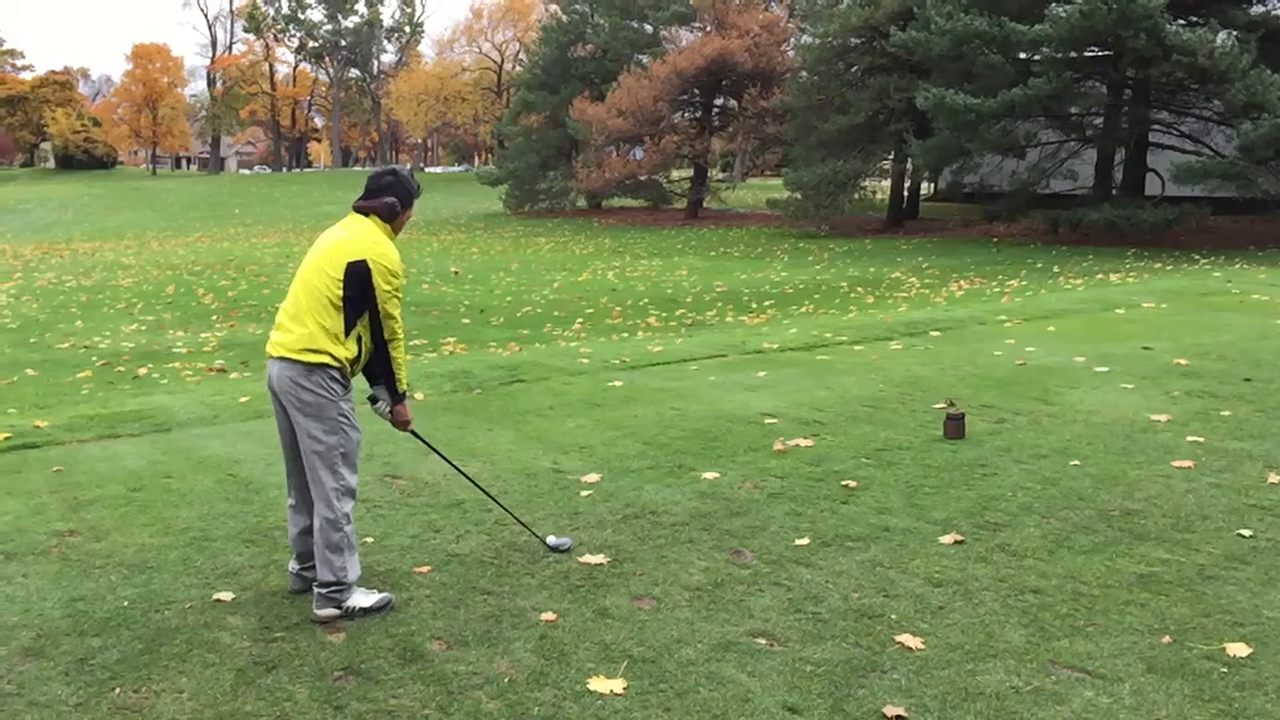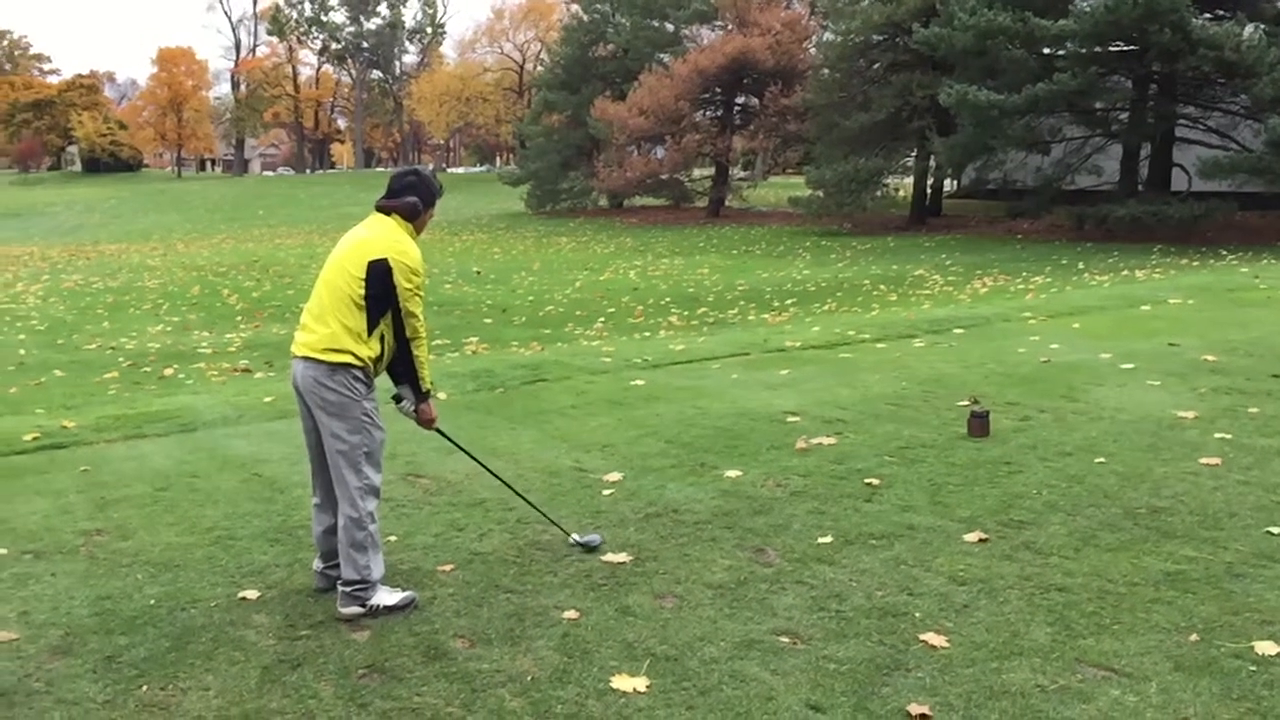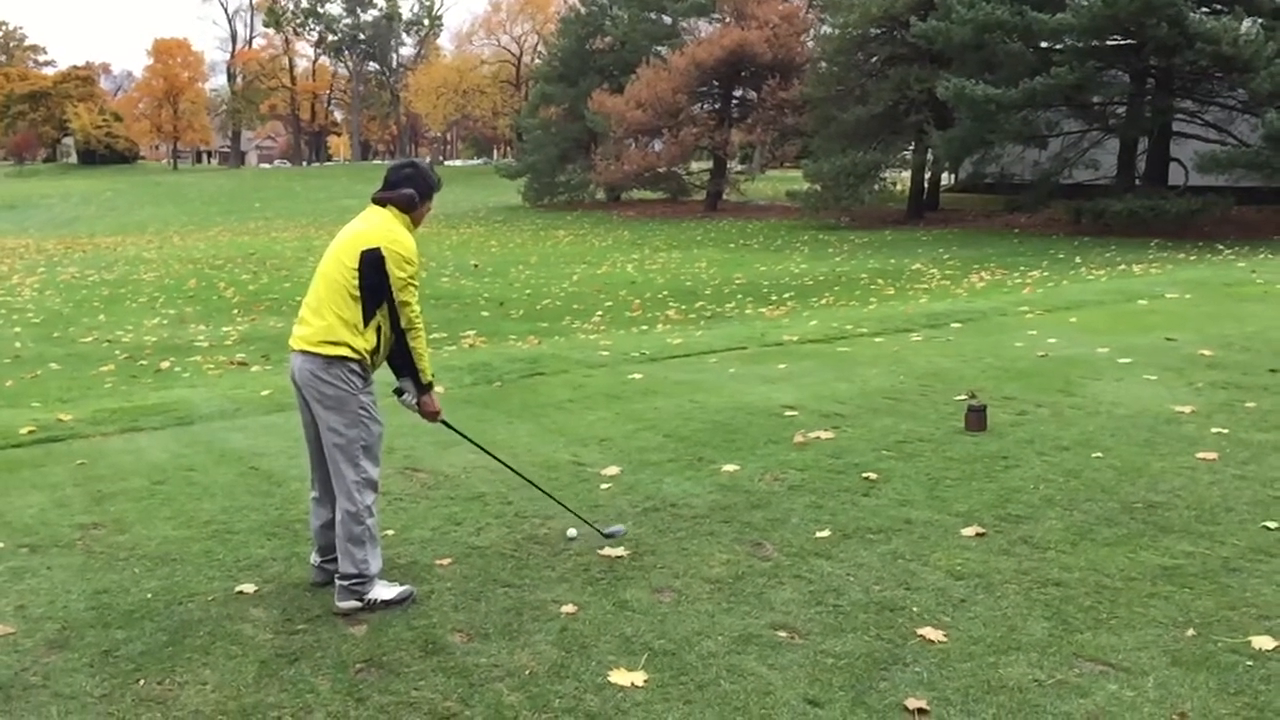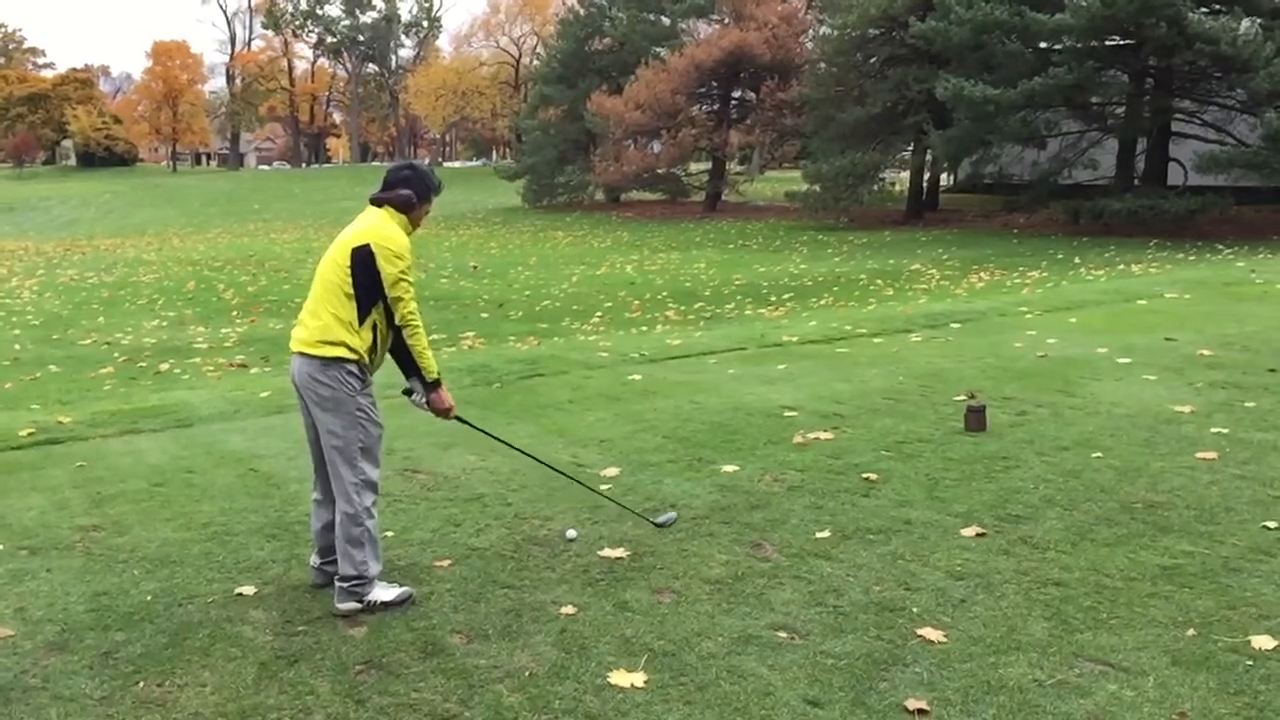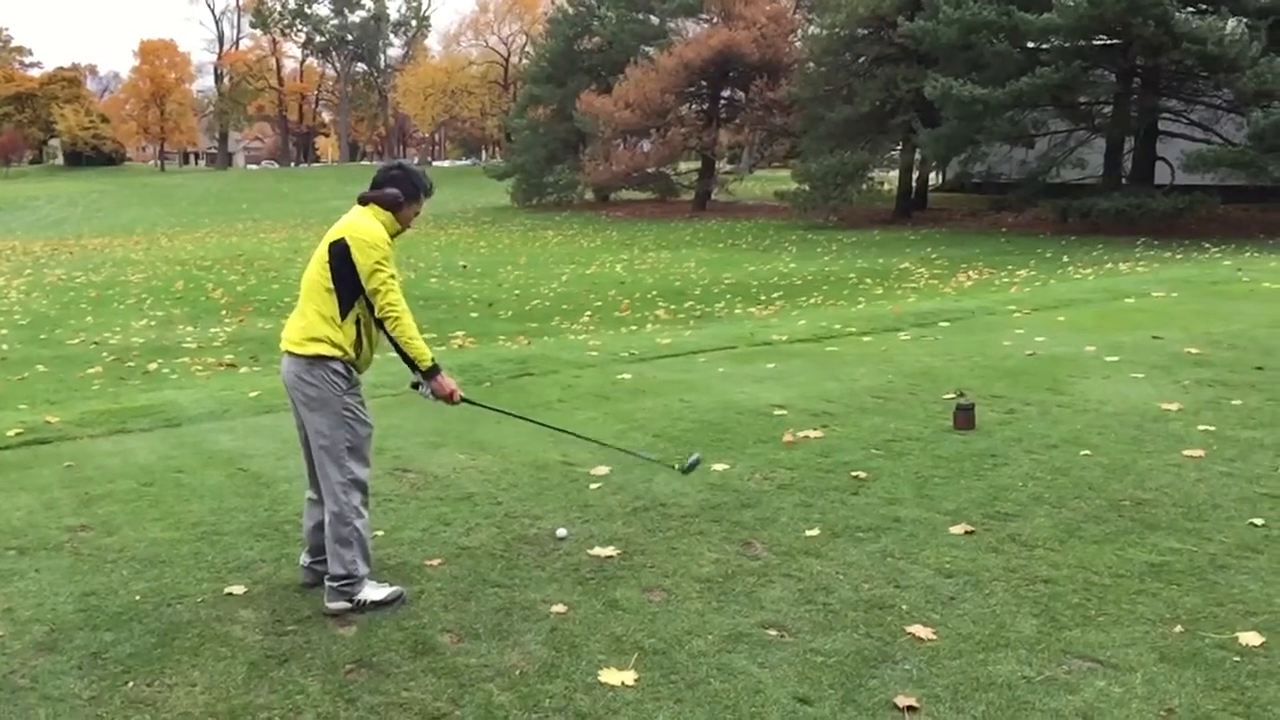
dt=1s
person 1, frame 1
left shoulder: (342, 233)
right shoulder: (379, 252)
right elbow: (385, 330)
left wrist: (378, 388)
right wrist: (397, 396)
left hip: (283, 361)
right hip: (315, 371)
left knee: (306, 477)
right knee: (334, 484)
left ankle: (306, 566)
right ankle: (335, 592)
person 1, frame 2
left shoulder: (365, 233)
right shoulder: (401, 251)
right elbow: (408, 330)
left wrist: (402, 387)
right wrist: (421, 395)
left hip: (307, 361)
right hip: (339, 371)
left knee: (331, 477)
right knee: (358, 483)
left ankle: (331, 564)
right ankle: (360, 589)
person 1, frame 3
left shoulder: (366, 225)
right shoulder: (396, 240)
right elbow: (405, 321)
left wrist: (406, 381)
right wrist: (424, 387)
left hip: (307, 355)
right hip: (337, 364)
left knee: (330, 470)
right knee: (357, 477)
left ankle: (328, 559)
right ankle: (357, 584)
person 1, frame 4
left shoulder: (367, 227)
right shoulder: (389, 239)
left elbow: (384, 317)
right elbow: (405, 320)
left wrist: (416, 381)
right wrist: (433, 383)
left hip: (309, 358)
right hip: (336, 365)
left knee: (332, 472)
right knee: (357, 478)
left ankle: (328, 561)
right ankle: (357, 586)
person 1, frame 5
left shoulder: (361, 229)
right shoulder: (367, 234)
left elbow: (387, 309)
right elbow: (390, 313)
left wrist: (423, 370)
right wrist: (432, 371)
left hip: (305, 359)
right hip: (324, 364)
left knee: (326, 470)
right knee: (346, 476)
left ankle: (318, 560)
right ankle: (347, 585)
